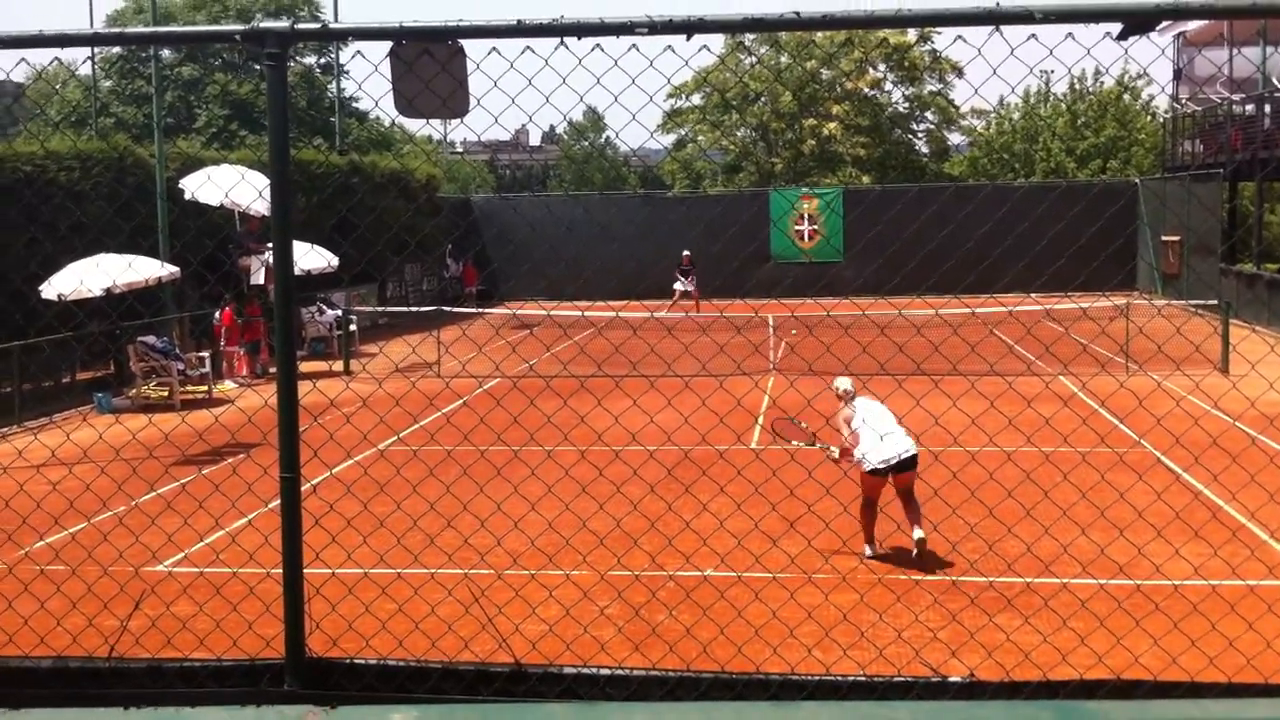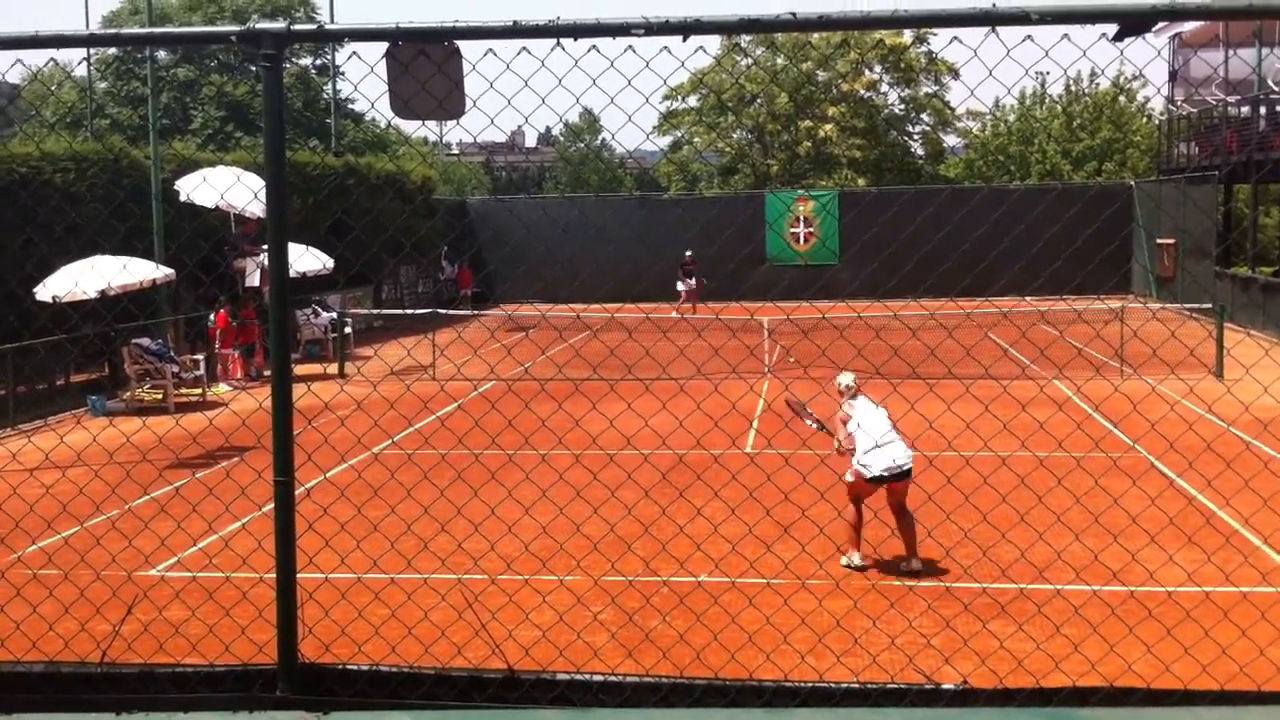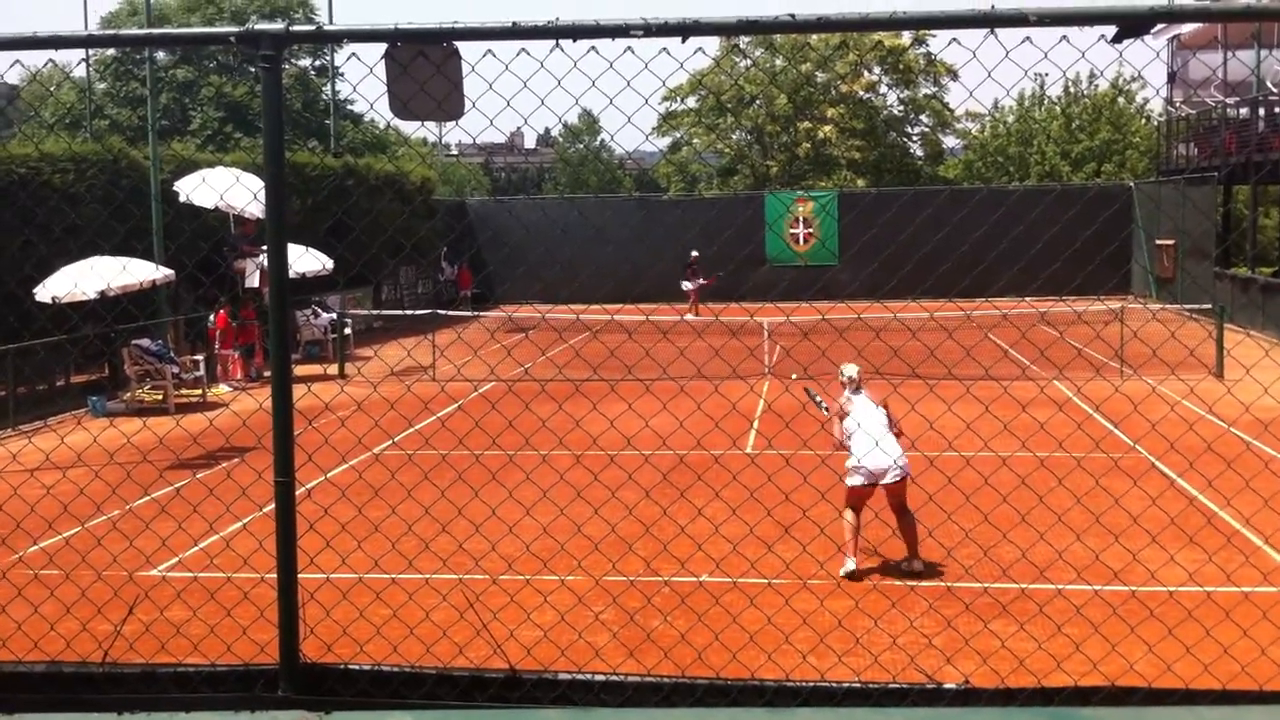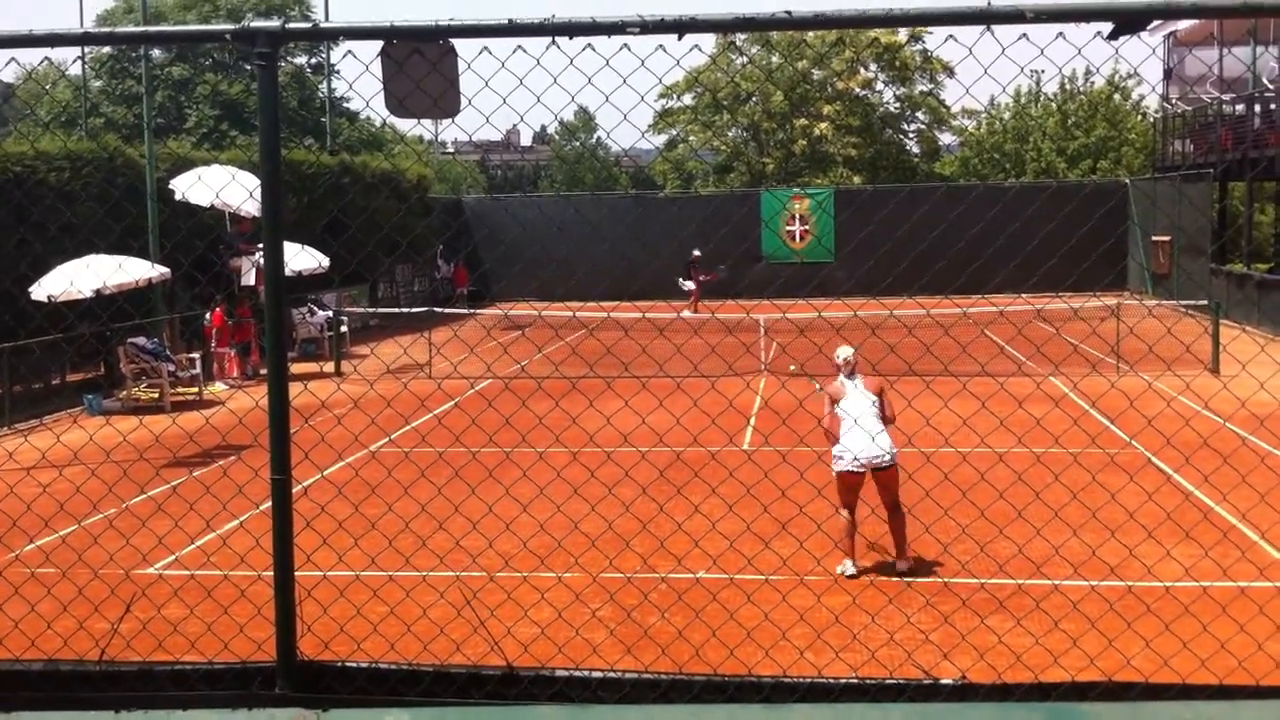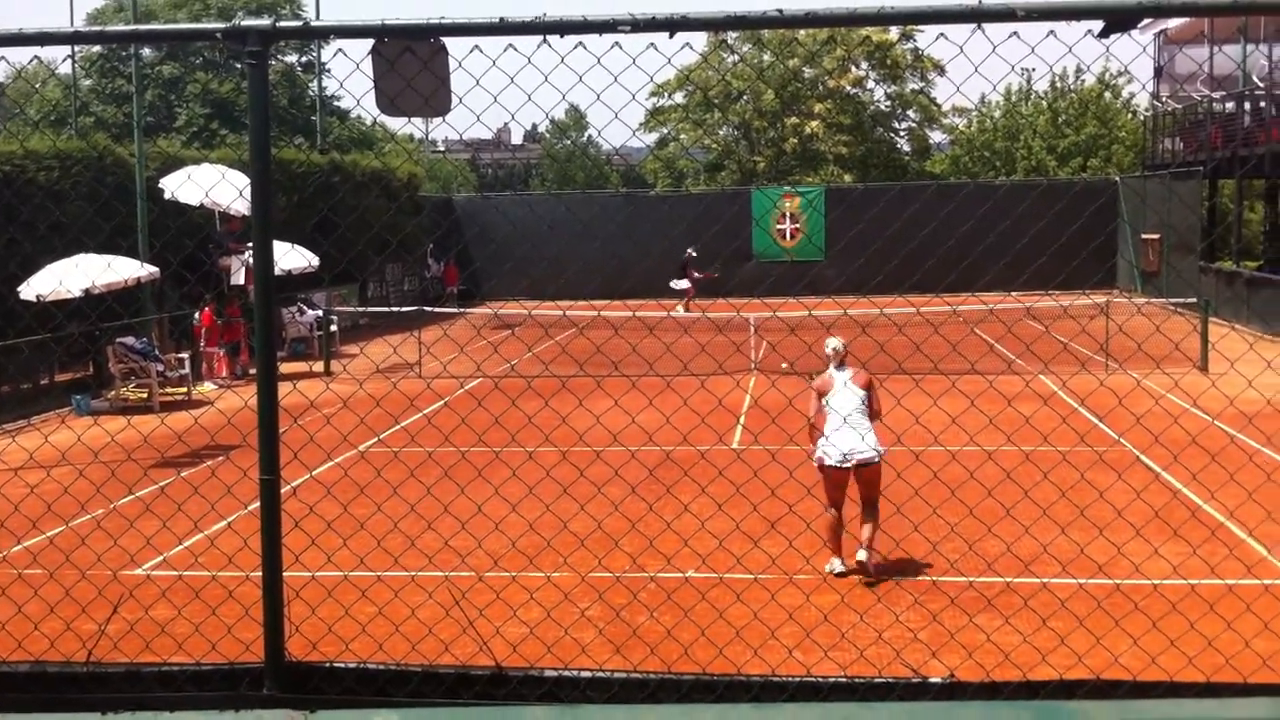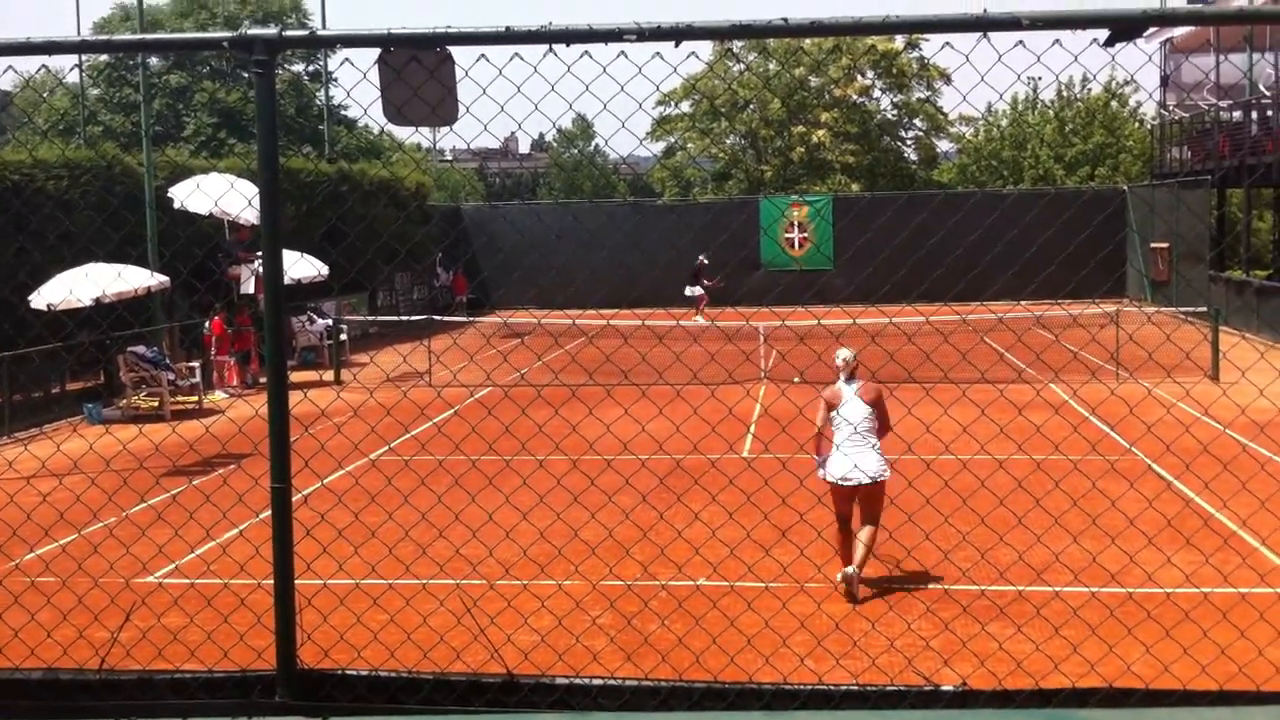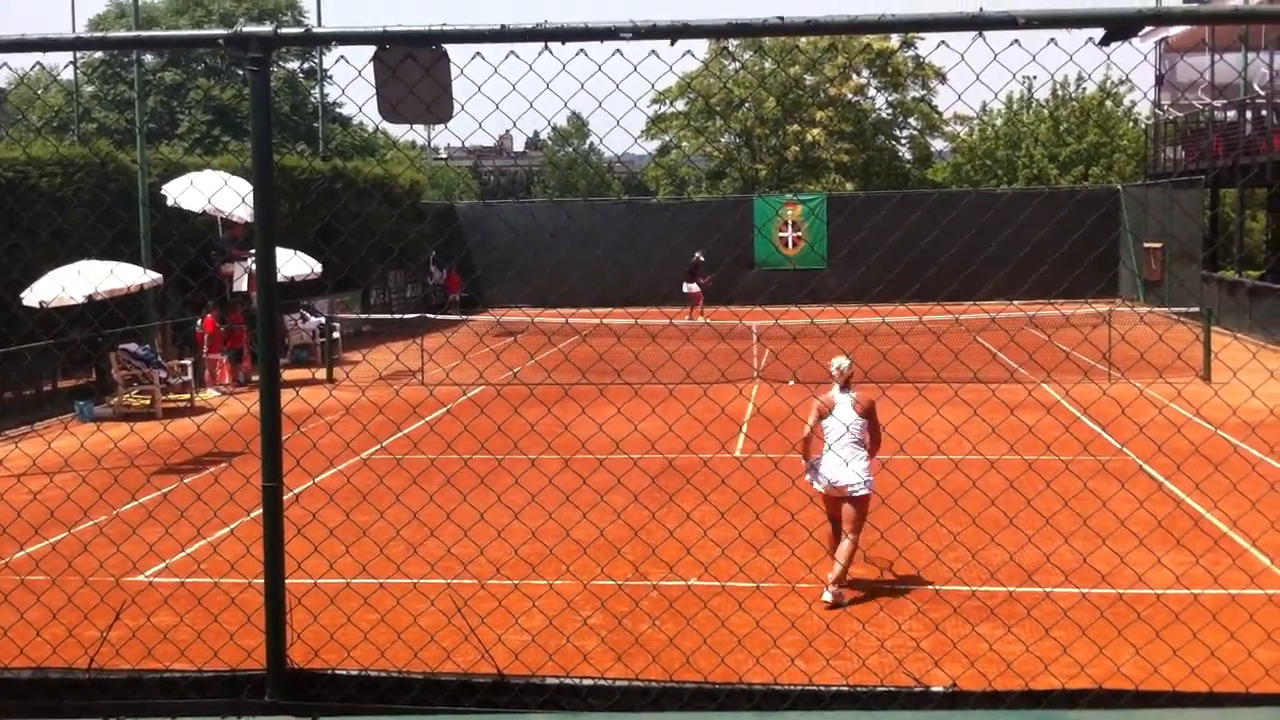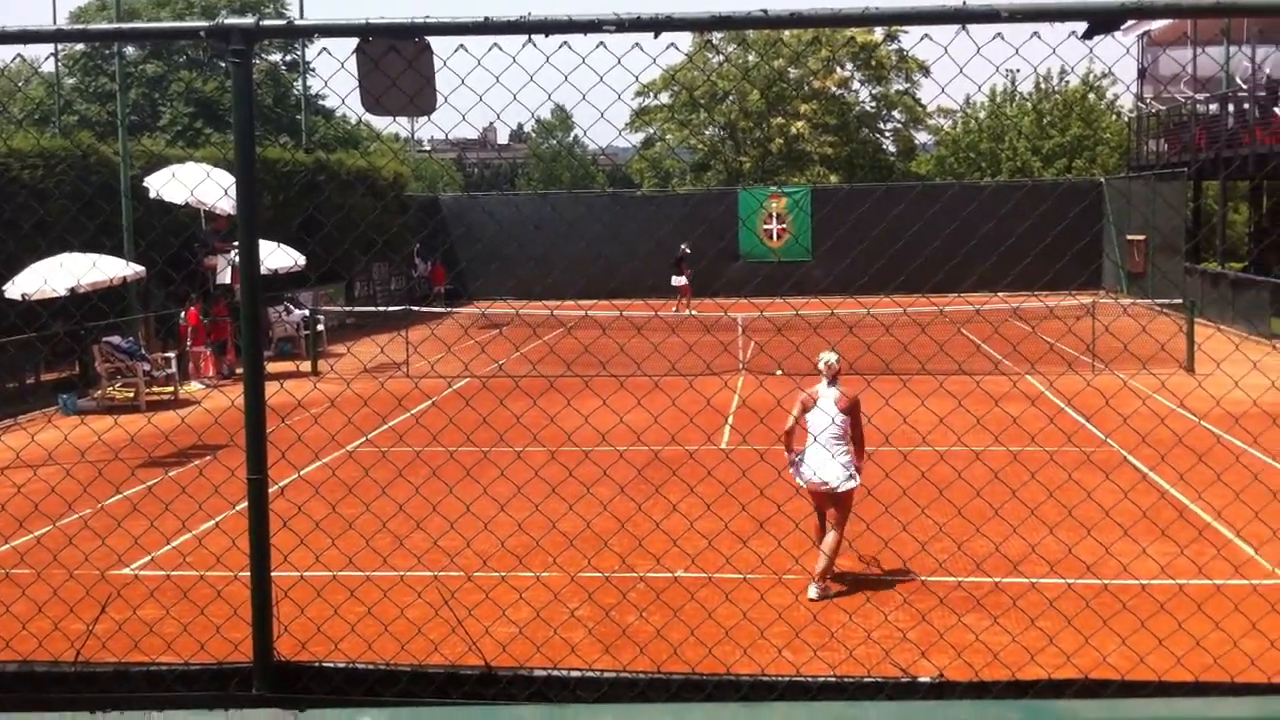
dt=0.1s
person 1, frame 1
left shoulder: (842, 414)
right shoulder: (872, 400)
left elbow: (849, 446)
left wrist: (839, 454)
left hip: (874, 455)
right hip: (904, 448)
left knee: (870, 499)
right knee: (907, 495)
left ankle: (870, 545)
right ankle: (917, 531)
person 1, frame 2
left shoulder: (842, 412)
right shoulder: (874, 402)
left elbow: (844, 446)
left wrist: (839, 448)
left hip: (870, 463)
right hip: (899, 458)
left knee: (855, 500)
right knee: (899, 509)
left ankle: (854, 554)
right ankle: (913, 559)
person 1, frame 3
left shoulder: (839, 407)
right shoulder: (876, 399)
left elbow: (839, 441)
right elbow: (896, 432)
left wrist: (851, 445)
left hip: (864, 466)
right hip: (893, 460)
left knee: (851, 509)
right knee: (901, 508)
left ankle: (850, 560)
right ankle: (914, 560)
person 1, frame 4
left shoulder: (832, 390)
right shoulder: (876, 384)
left elbow: (828, 426)
right elbow: (890, 418)
left wrist: (836, 446)
left hip: (850, 453)
right hip: (881, 449)
left knee: (848, 508)
right knee: (892, 504)
left ankle: (849, 561)
right ankle: (902, 559)
person 1, frame 5
left shoulder: (820, 382)
right shoulder: (864, 377)
left elbow: (814, 420)
right elbow: (876, 412)
left wrist: (817, 446)
left hip: (834, 448)
right hip: (866, 446)
left knee: (834, 506)
right knee: (869, 503)
left ankle: (837, 560)
right ankle: (865, 551)
person 1, frame 6
left shoulder: (829, 394)
right shoulder: (874, 391)
left elbow: (819, 430)
right elbow: (885, 428)
left wrist: (820, 458)
left hip: (839, 465)
right hip: (870, 464)
left knee: (843, 522)
right knee: (869, 523)
left ankle: (848, 570)
right ankle: (853, 570)
person 1, frame 7
left shoulder: (822, 401)
right shoulder: (866, 402)
left elbow: (807, 435)
right elbow: (876, 440)
left wrist: (807, 463)
left hip: (828, 470)
right hip: (857, 473)
left knee: (836, 524)
right knee: (851, 534)
left ankle: (837, 576)
right ankle: (833, 587)
person 1, frame 8
left shoulder: (807, 395)
right shoulder: (849, 397)
left elbow: (788, 429)
right elbow: (857, 438)
left wrist: (791, 455)
right wrist: (858, 465)
left hip: (811, 467)
right hip: (839, 469)
left knee: (823, 517)
right knee: (835, 528)
left ankle: (823, 566)
right ankle: (817, 584)
